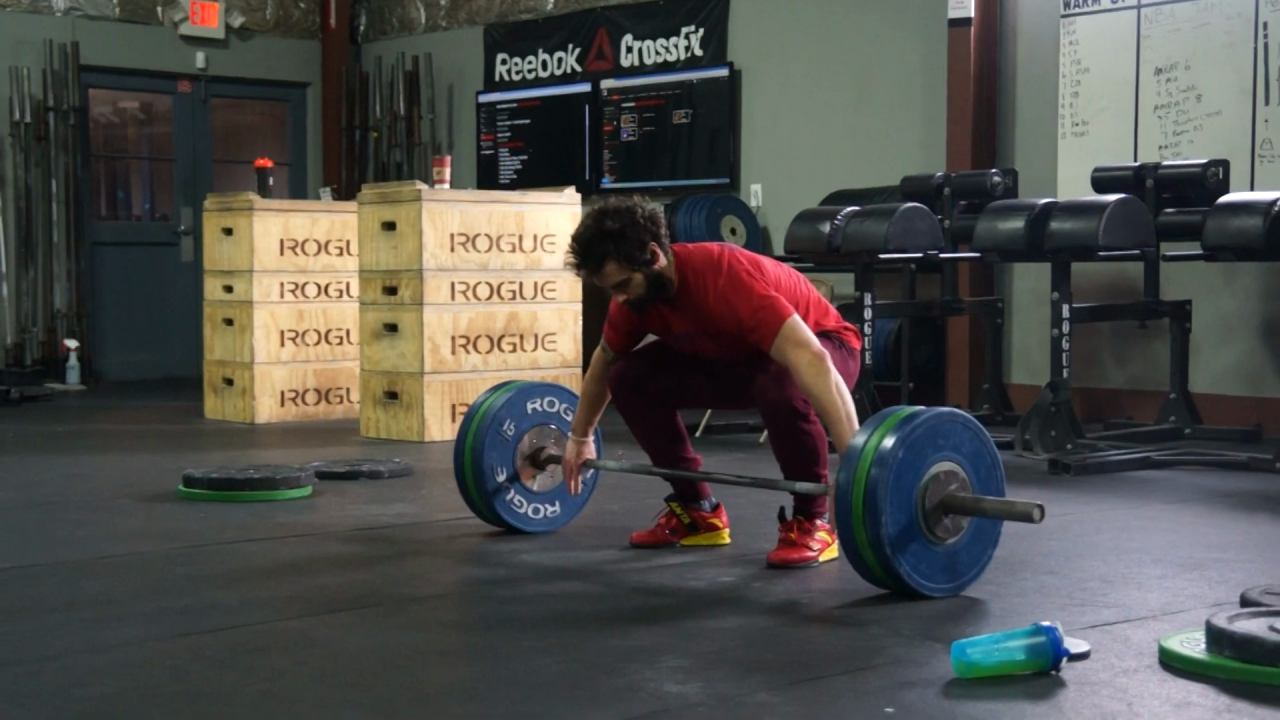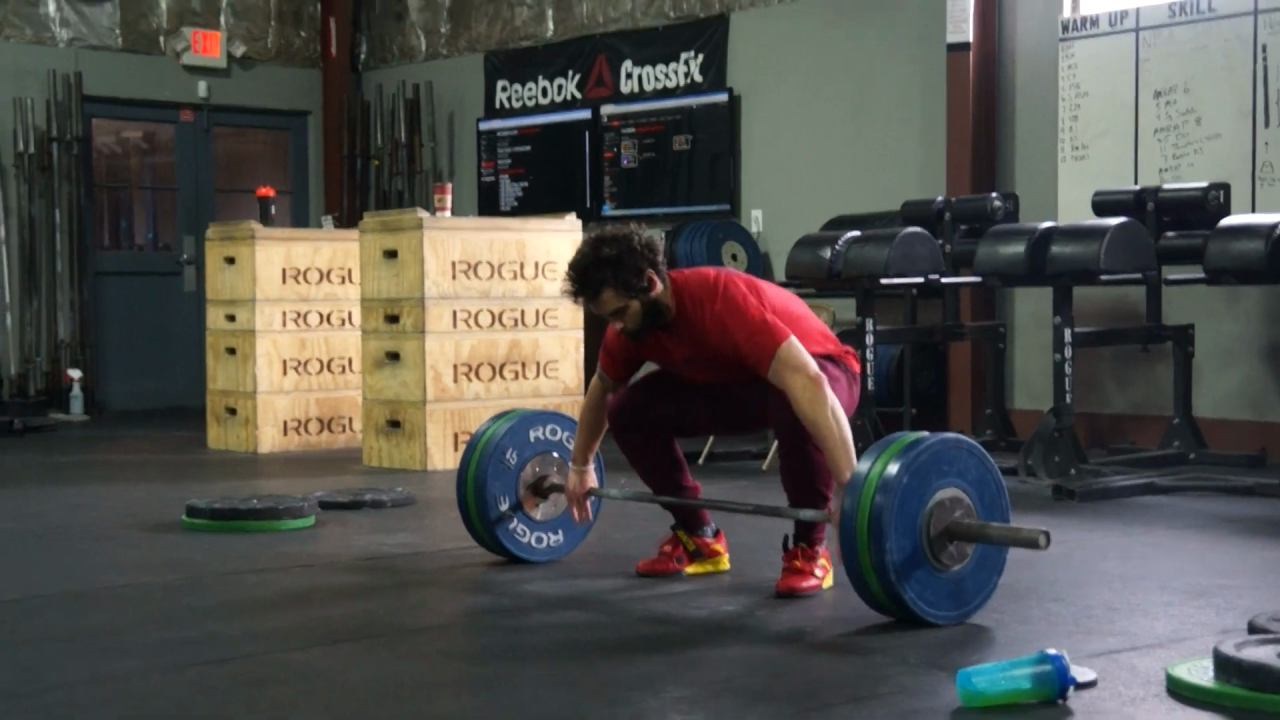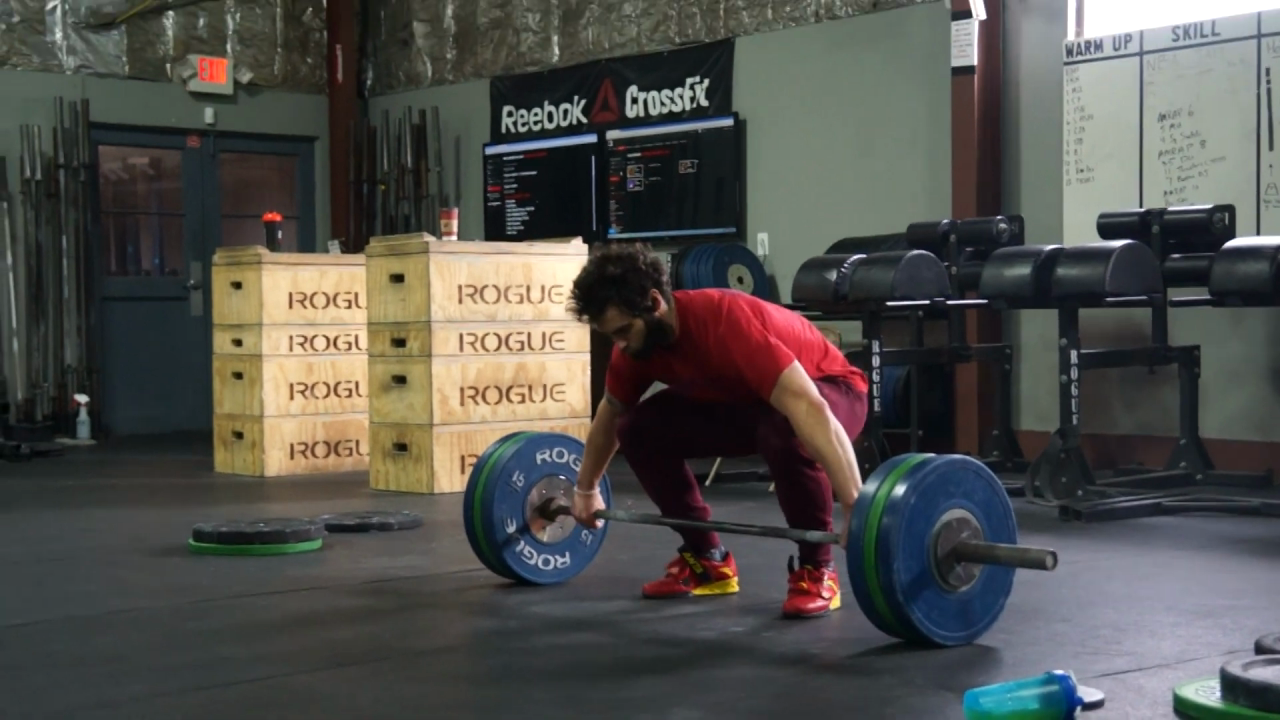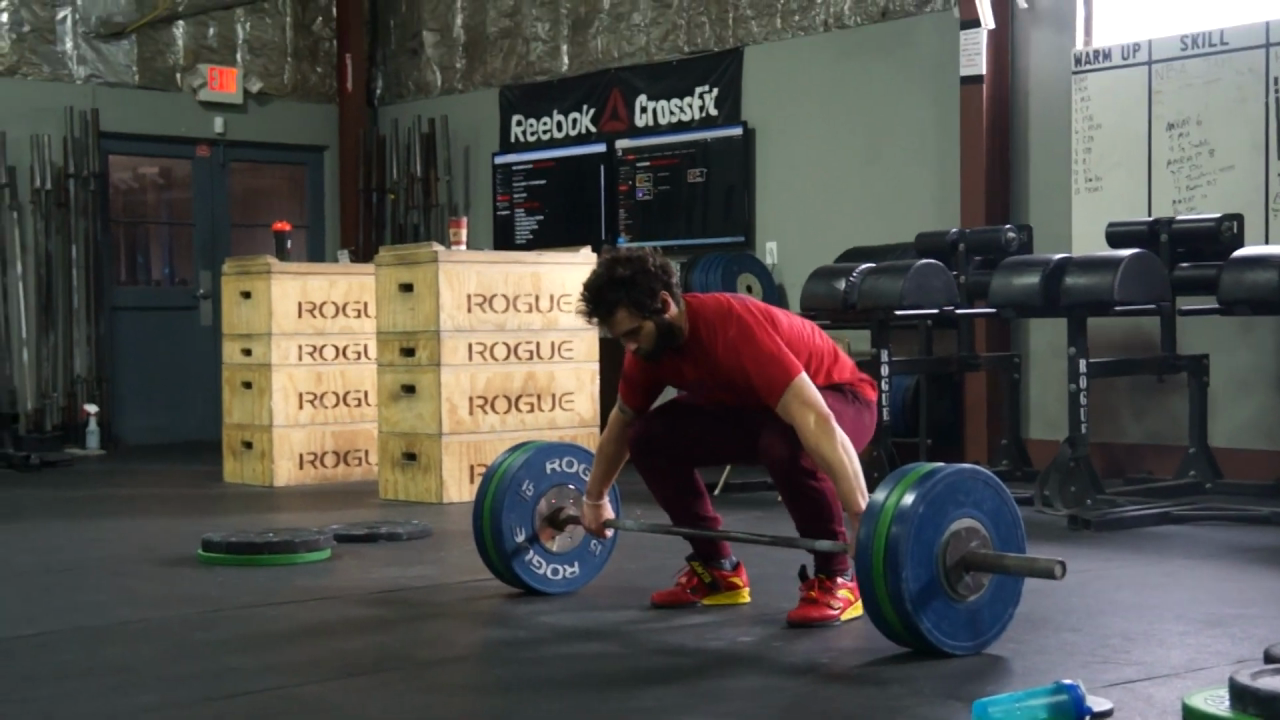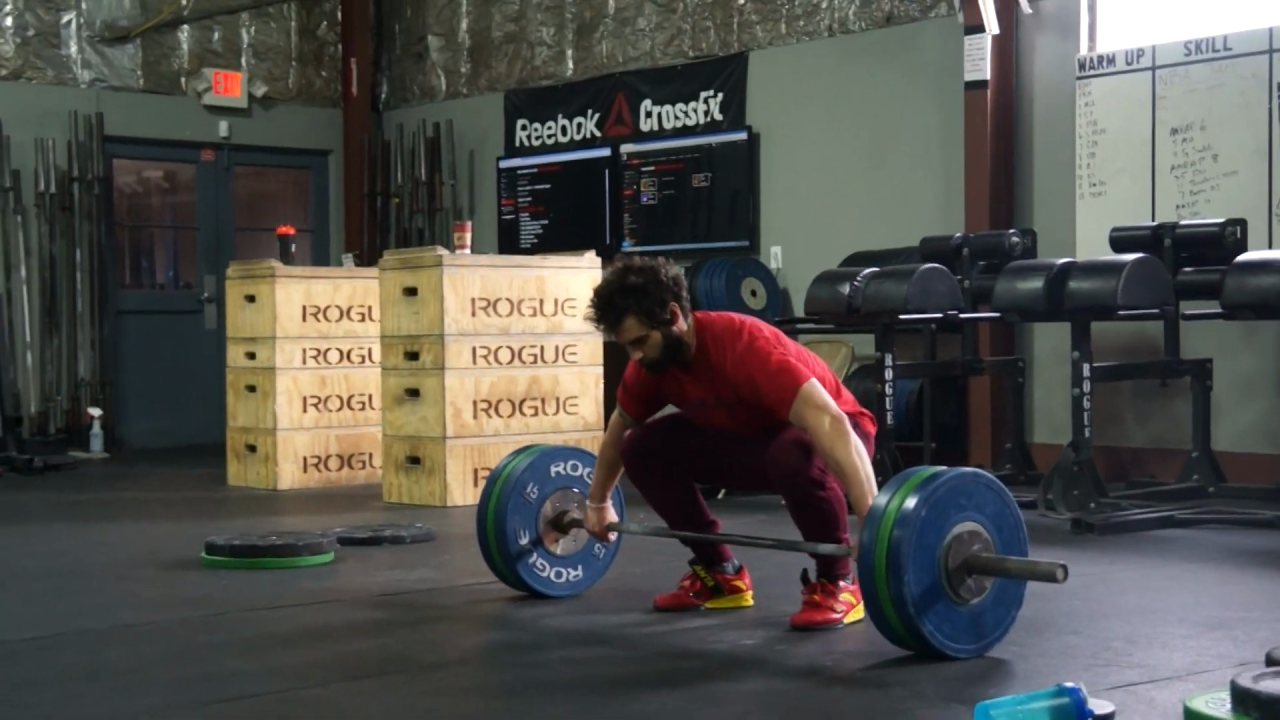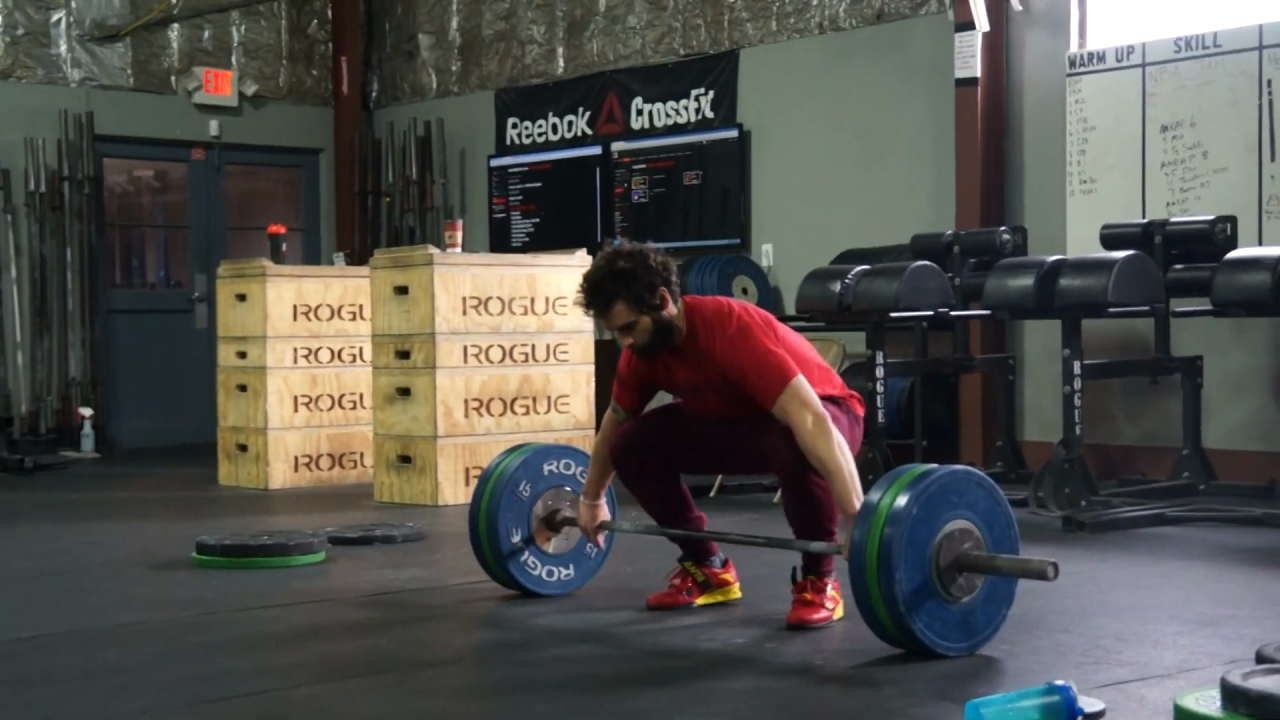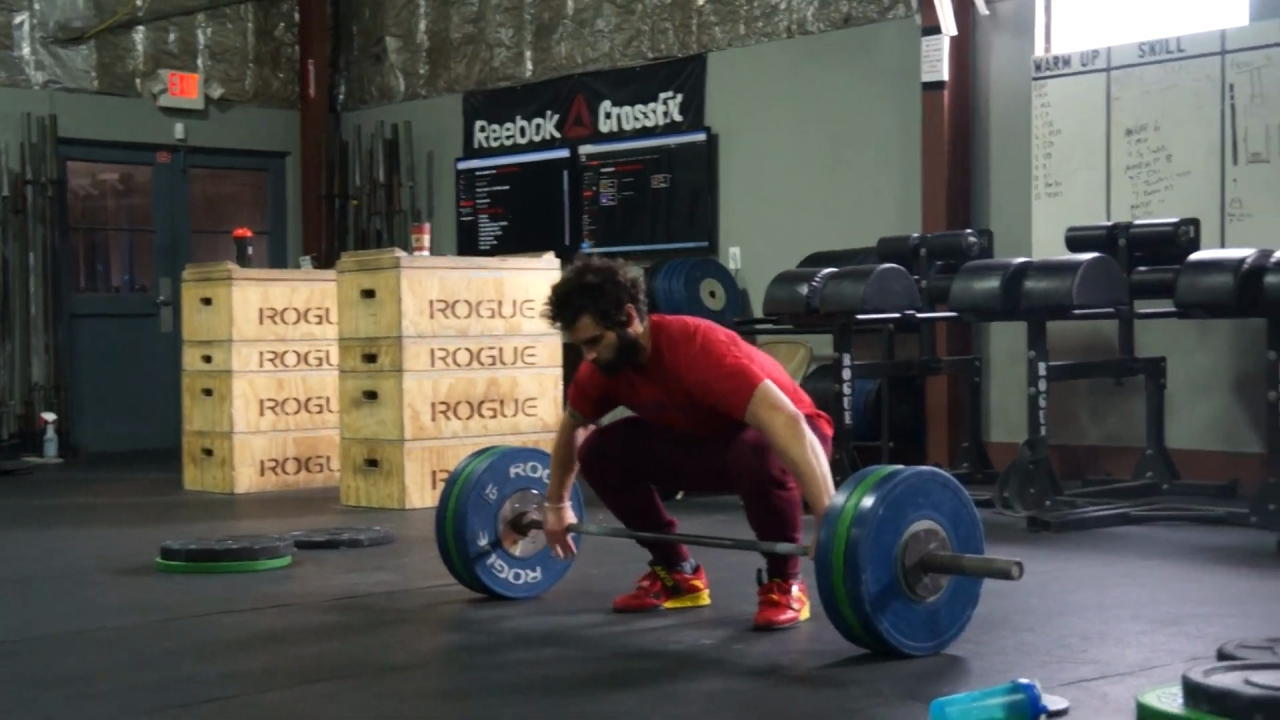
dt=0.2s
person 1, frame 1
left shoulder: (723, 278)
right shoulder: (634, 292)
left elbow: (811, 362)
right elbow: (604, 362)
right wrist: (580, 438)
left hip: (822, 344)
left knee: (781, 392)
right knee: (629, 377)
left ankle: (812, 522)
right ankle: (697, 509)
person 1, frame 2
left shoulder: (721, 301)
right shoulder: (630, 321)
left elbow: (807, 385)
right elbow: (601, 390)
left wrist: (850, 488)
right wrist: (580, 467)
left hip: (818, 367)
left knee: (796, 412)
right knee: (628, 410)
left ankle: (810, 549)
right ankle: (699, 536)
person 1, frame 3
left shoulder: (725, 323)
right shoulder: (635, 342)
left elbow: (810, 410)
right elbow: (610, 415)
left wrist: (856, 511)
right wrist: (586, 490)
left hip: (827, 388)
left knee: (786, 435)
right knee: (638, 429)
left ankle: (816, 570)
right ankle: (706, 558)
person 1, frame 4
left shoulder: (734, 328)
right shoulder: (648, 344)
left elbow: (814, 420)
right elbow: (622, 422)
left wrist: (863, 519)
right wrist: (595, 499)
left hip: (840, 396)
left knee: (787, 446)
right knee: (648, 437)
left ankle: (836, 578)
right ankle: (717, 567)
person 1, frame 5
left shoulder: (743, 346)
right shoulder: (651, 362)
left elbow: (828, 424)
right elbow: (620, 428)
right wrist: (598, 503)
left hip: (837, 428)
left knee: (795, 457)
right knee: (641, 448)
left ankle: (837, 584)
right ankle: (719, 572)
person 1, frame 6
left shoulder: (733, 331)
right shoulder: (641, 349)
left elbow: (811, 421)
right elbow: (615, 421)
left wrist: (859, 521)
right wrist: (591, 500)
left hip: (823, 411)
left knee: (794, 448)
right knee: (630, 446)
left ankle: (820, 581)
right ankle: (707, 567)
person 1, frame 7
left shoulder: (697, 349)
right shoulder: (604, 365)
left elbow: (785, 424)
right elbow: (570, 426)
right wrist: (556, 505)
left hip: (790, 429)
left knee: (759, 458)
right knee: (598, 453)
left ankle: (785, 583)
right ankle: (676, 572)
